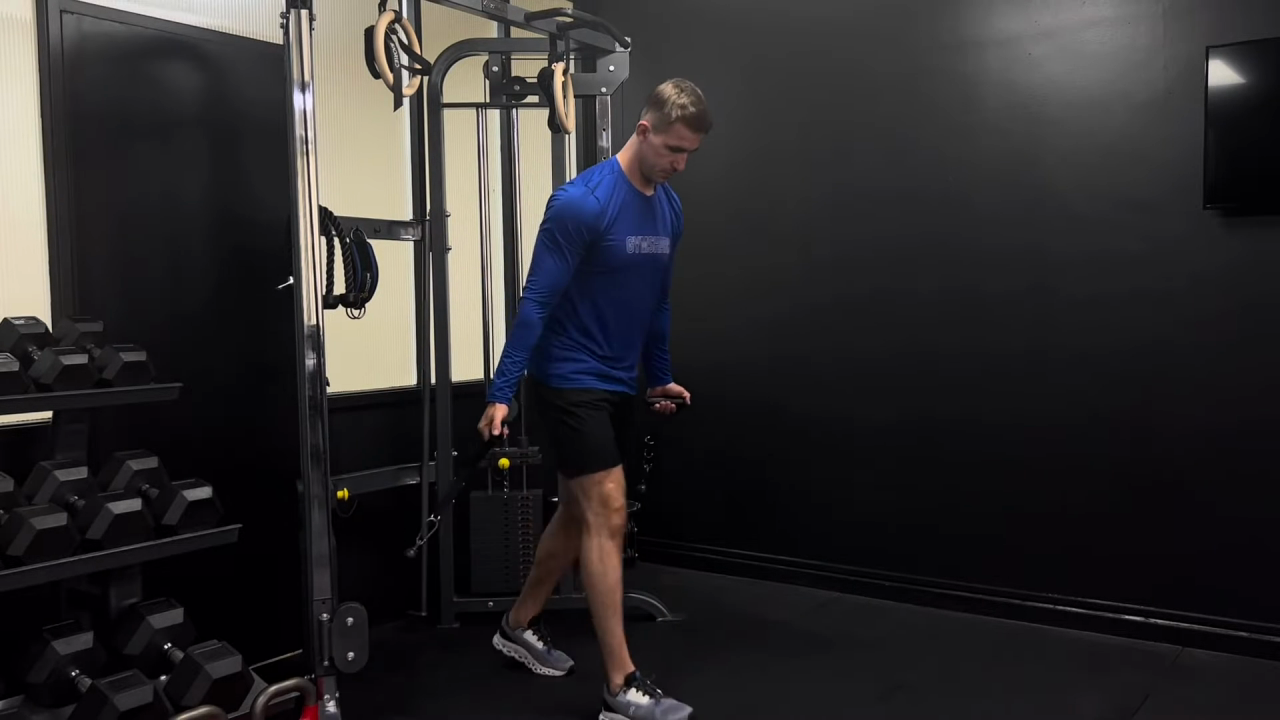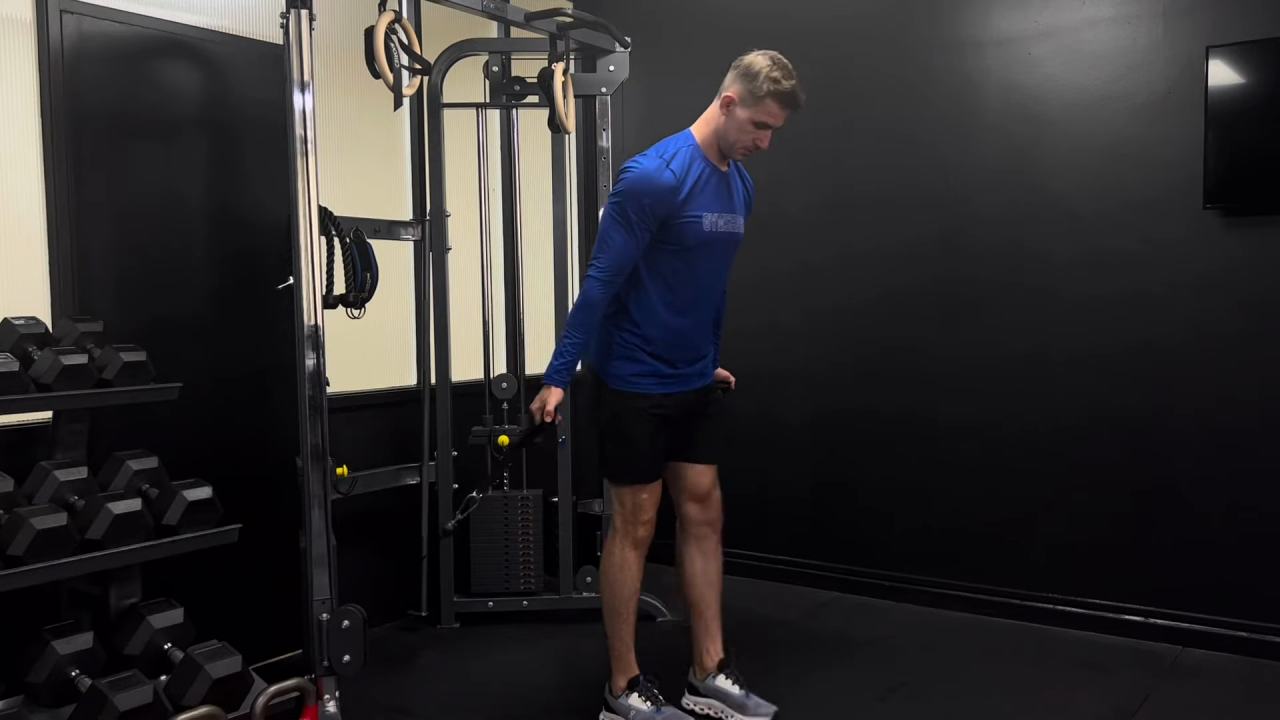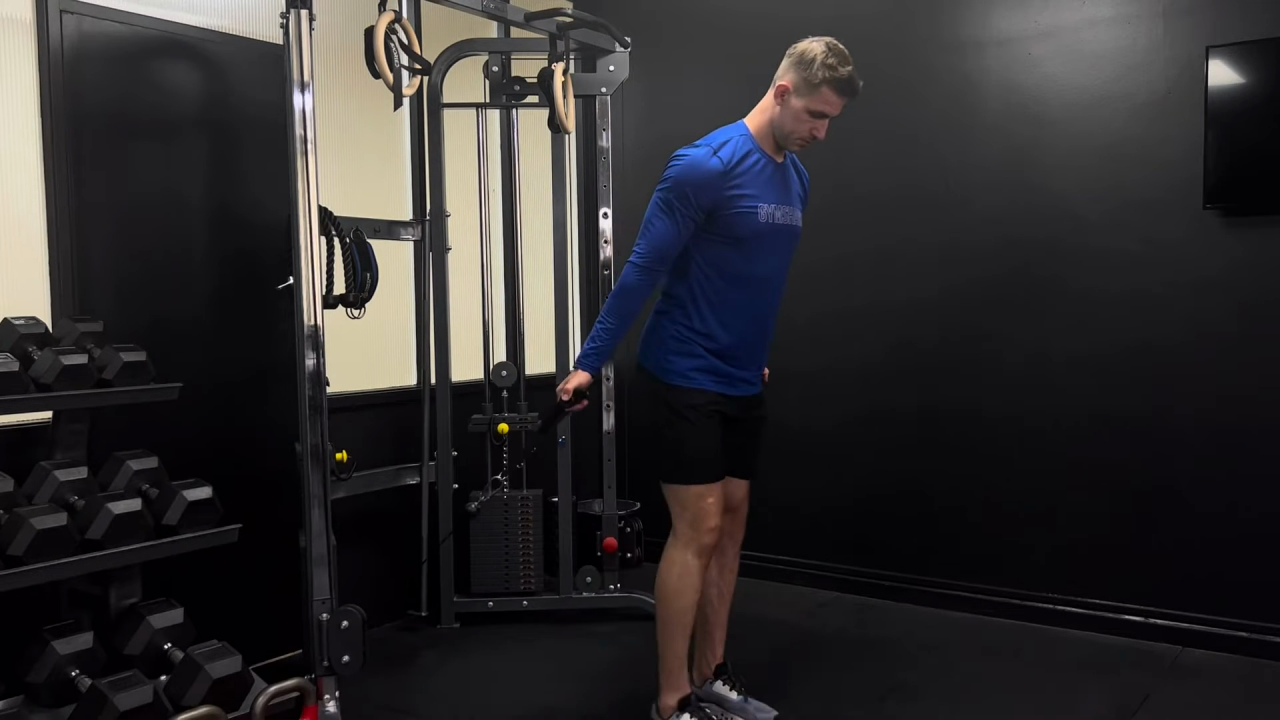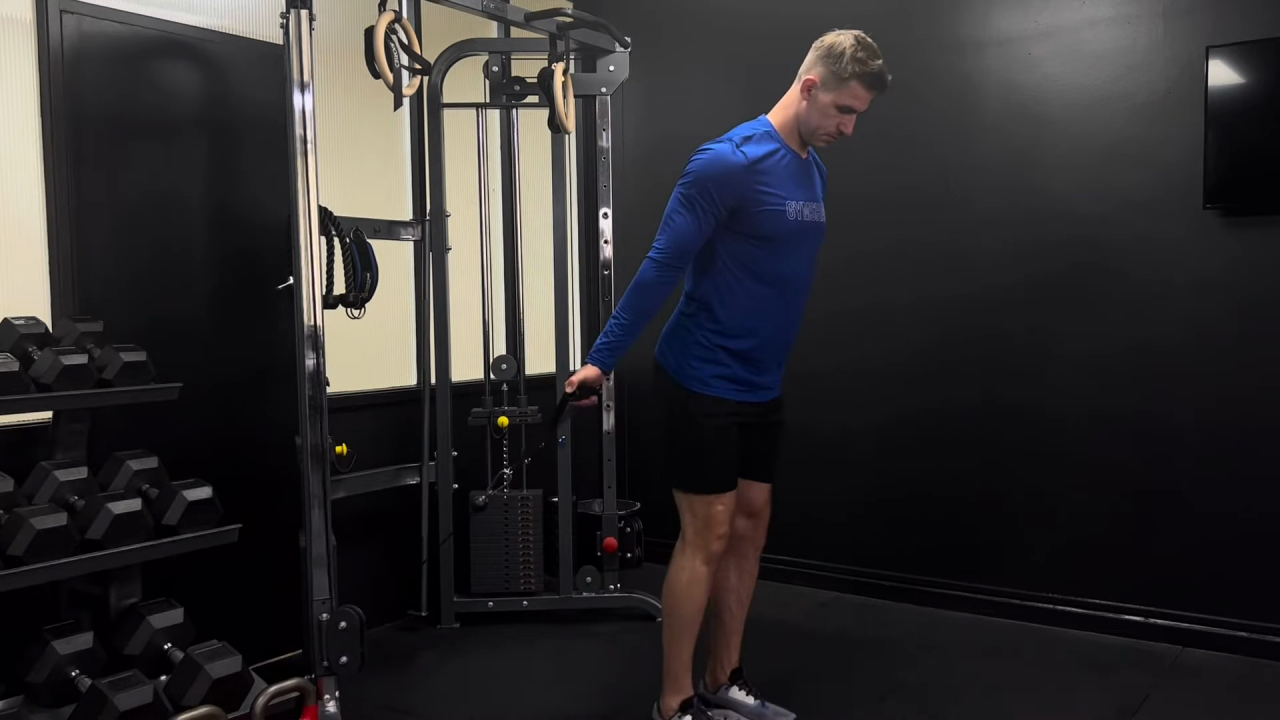
dt=0.4s
person 1, frame 1
left shoulder: (669, 209)
right shoulder: (581, 203)
right elbow: (537, 302)
left wrist: (661, 376)
right wrist: (501, 393)
left hip: (618, 383)
right hip: (569, 382)
left knee: (580, 511)
right knee: (608, 517)
left ankle: (519, 624)
person 1, frame 2
left shoulder: (739, 185)
right shoulder: (653, 176)
right elbow: (602, 282)
left wrist: (712, 361)
right wrist: (558, 378)
left hip: (693, 382)
right hip: (633, 382)
left knee: (705, 514)
right knee: (636, 526)
person 1, frame 3
left shoulder: (795, 177)
right shoulder: (705, 166)
right elbow: (644, 268)
right wrist: (589, 361)
left hip: (742, 384)
right hip: (683, 380)
left knee: (729, 527)
right knee: (699, 531)
person 1, frame 4
left shoulder: (813, 171)
right shoulder: (730, 162)
right elbow: (664, 265)
right wrist: (601, 358)
left hip: (760, 387)
right hip: (704, 384)
left knee: (749, 530)
right knee: (707, 538)
